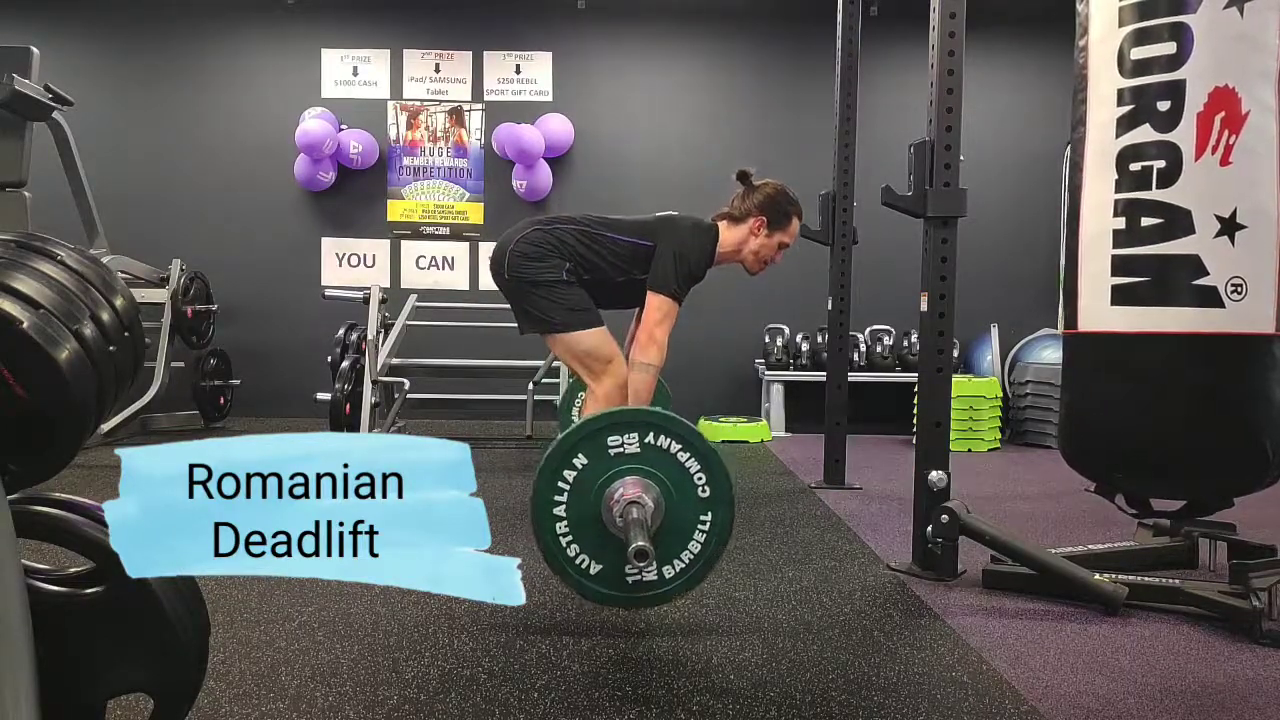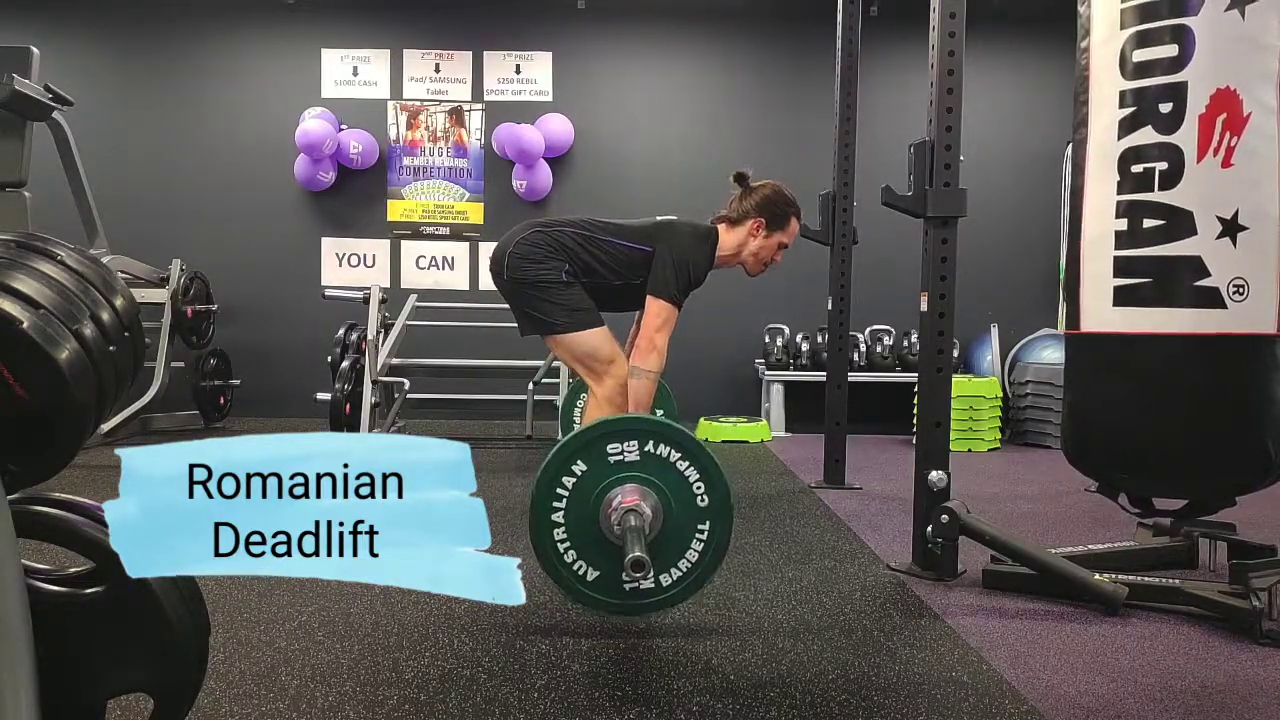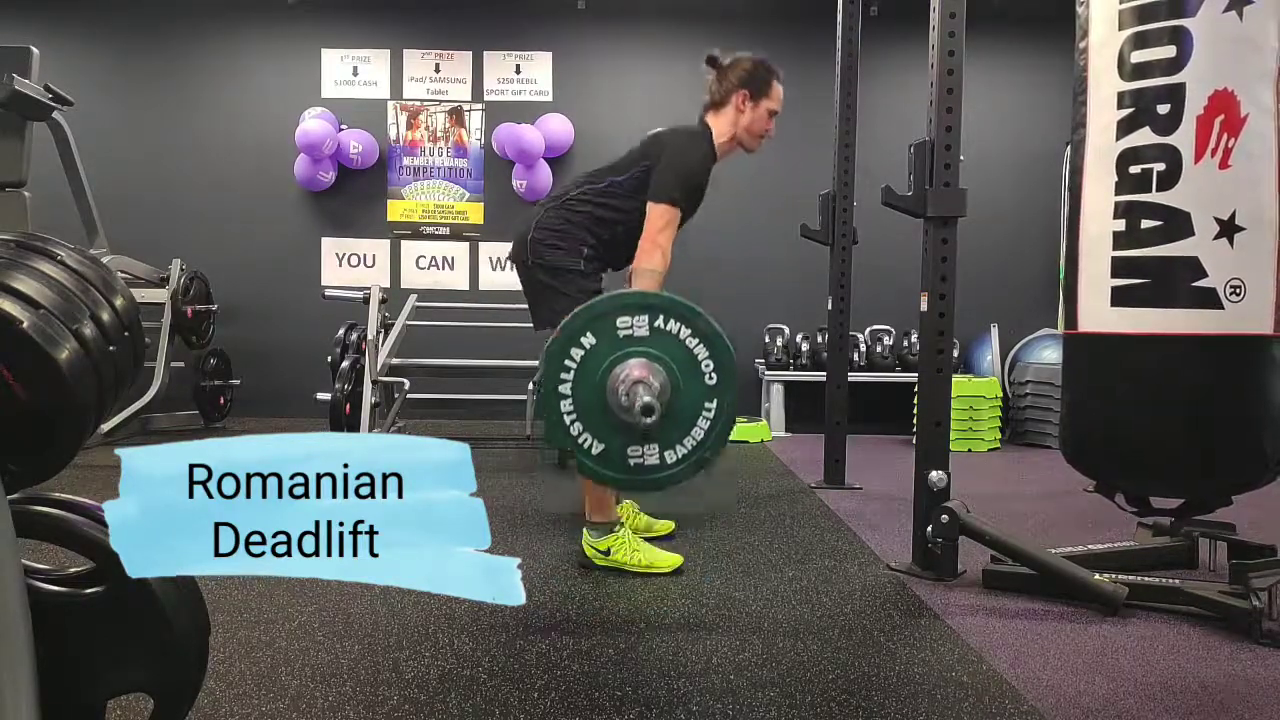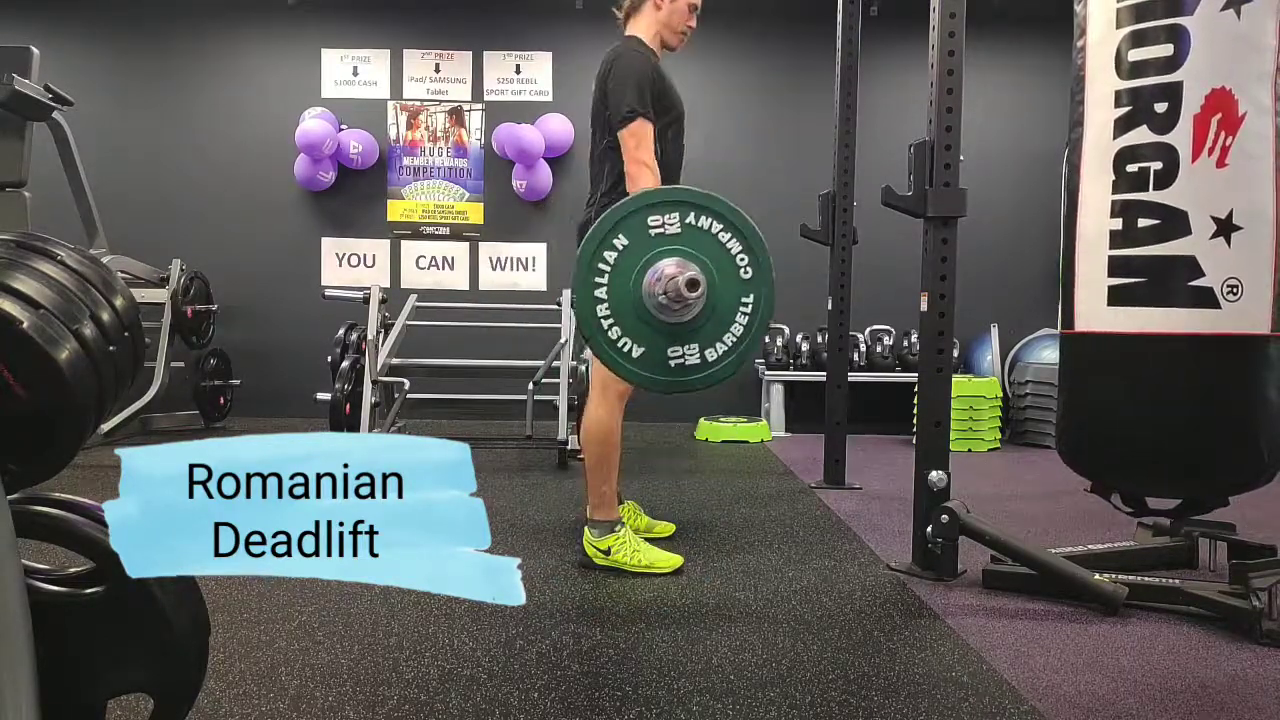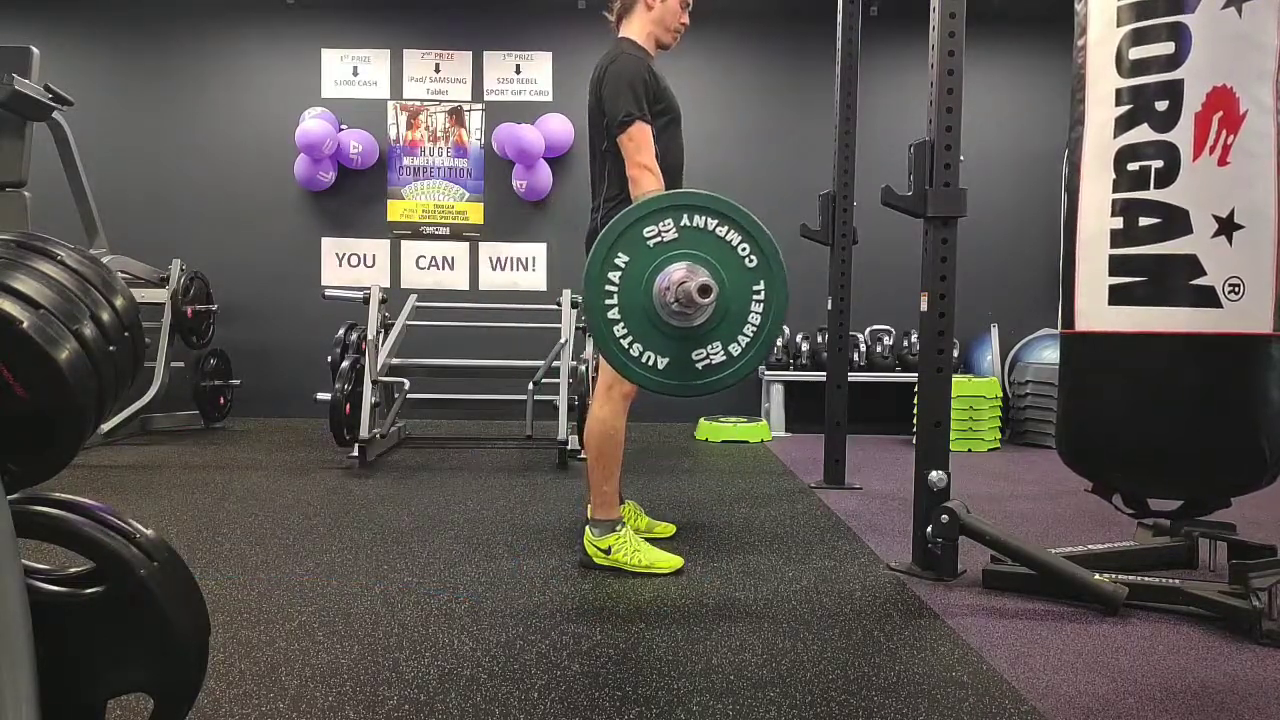
dt=0.5s
person 1, frame 1
left shoulder: (691, 240)
right shoulder: (689, 244)
left elbow: (644, 332)
right elbow: (652, 338)
left hip: (529, 255)
right hip: (534, 258)
left knee: (608, 378)
right knee: (611, 380)
person 1, frame 2
left shoulder: (690, 246)
right shoulder: (687, 251)
left elbow: (644, 336)
right elbow: (651, 345)
left hip: (530, 258)
right hip: (532, 260)
left knee: (610, 379)
right knee: (612, 381)
person 1, frame 3
left shoulder: (689, 148)
right shoulder: (688, 151)
left elbow: (647, 244)
right elbow: (654, 248)
left hip: (558, 249)
right hip: (556, 249)
left ankle: (610, 507)
right ankle: (603, 534)
person 1, frame 4
left shoulder: (636, 64)
right shoulder: (633, 62)
right elbow: (639, 165)
left knee: (616, 385)
right knee: (612, 385)
left ankle: (611, 507)
right ankle: (603, 533)
person 1, frame 5
left shoulder: (631, 67)
right shoulder: (628, 66)
right elbow: (641, 169)
left knee: (618, 384)
right knee: (617, 386)
left ankle: (611, 508)
right ankle: (605, 533)
